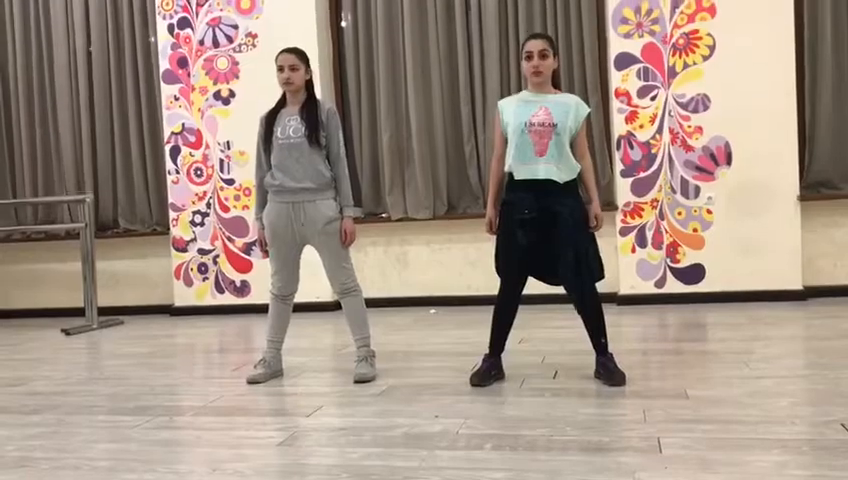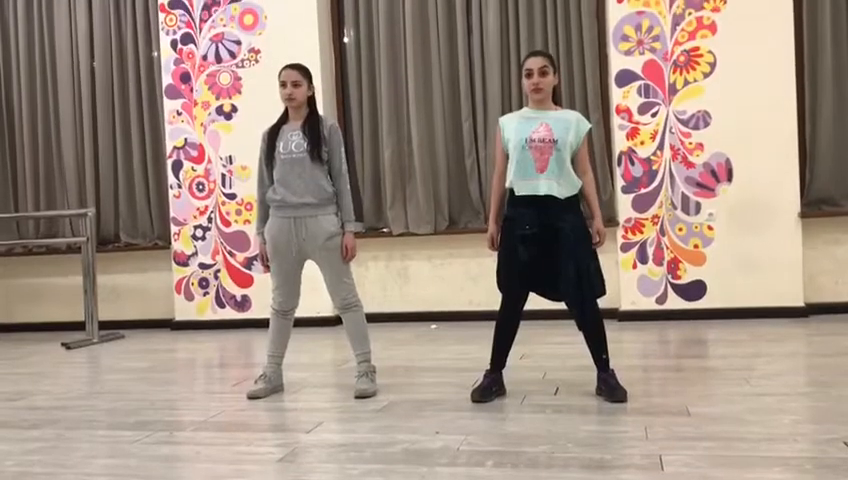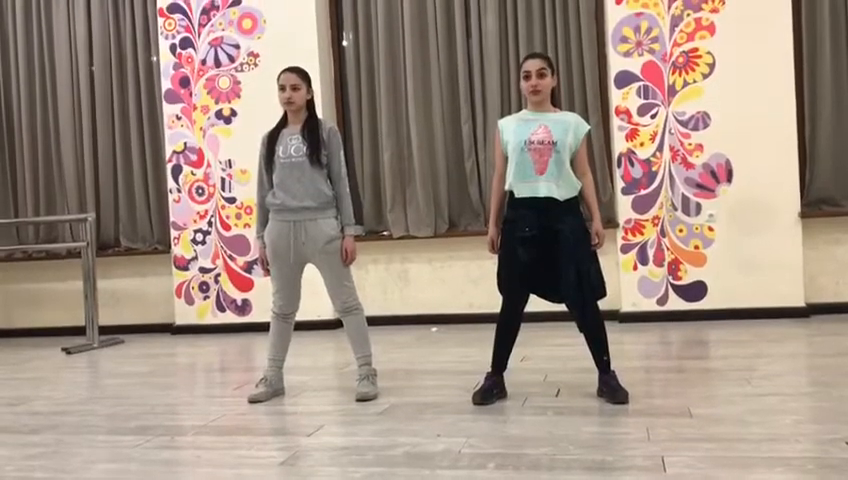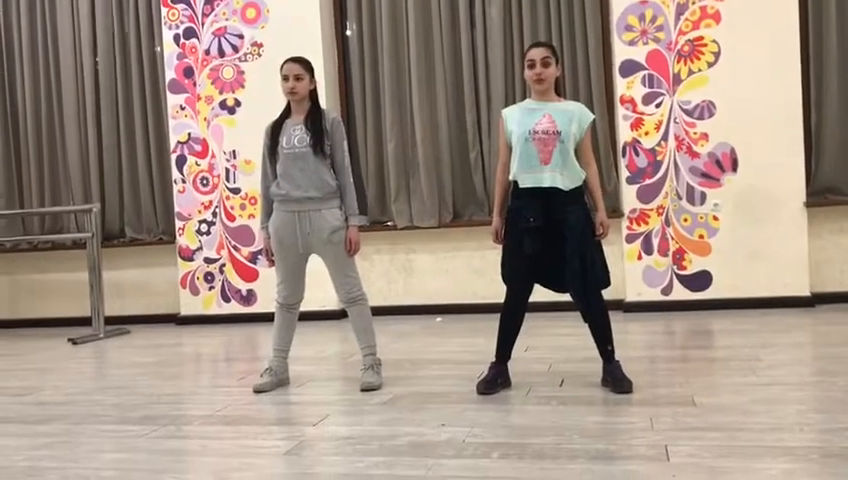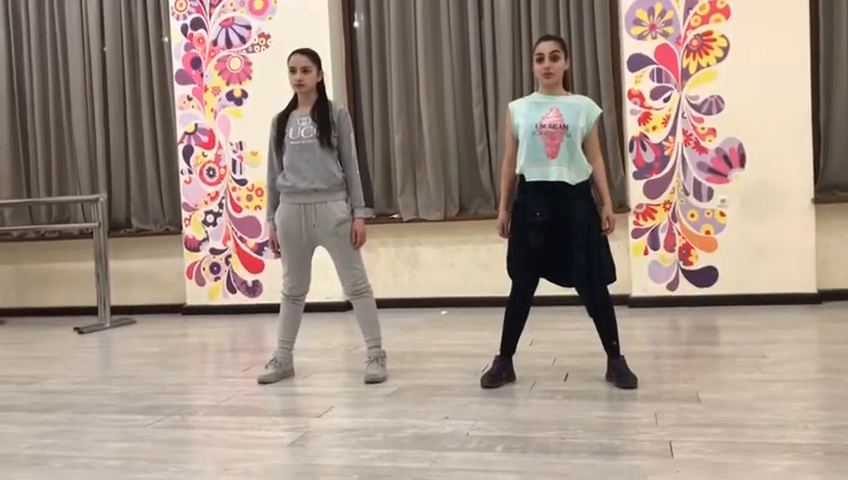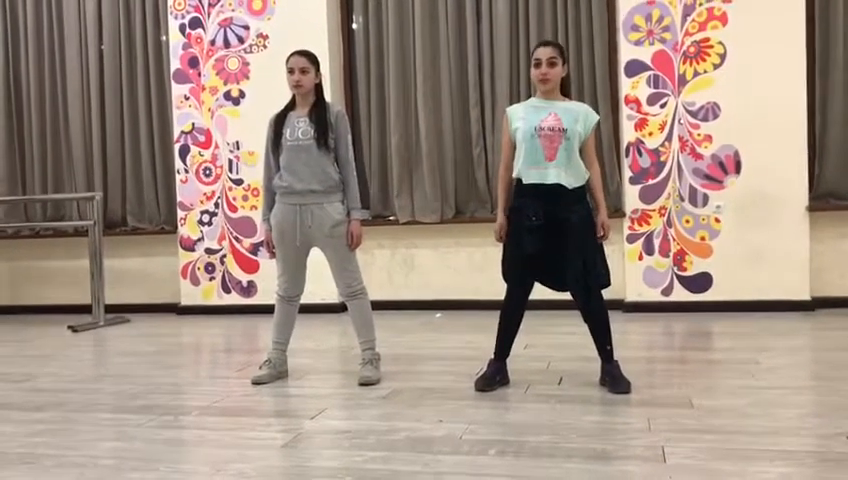
dt=0.5s
person 1, frame 1
left shoulder: (572, 105)
right shoulder: (507, 107)
left elbow: (583, 157)
right elbow: (498, 160)
left wrist: (594, 201)
right wrist: (492, 205)
left hip: (563, 197)
right hip: (520, 198)
left knee: (582, 282)
right knee: (511, 283)
left ankle: (603, 358)
right ankle: (493, 359)
person 1, frame 2
left shoulder: (573, 121)
right shoulder: (508, 124)
left elbow: (585, 173)
right elbow: (500, 176)
left wrist: (597, 217)
right wrist: (493, 221)
left hip: (565, 213)
right hip: (522, 214)
left knee: (583, 298)
right knee: (512, 299)
left ankle: (605, 374)
right ankle: (494, 375)
person 1, frame 3
left shoulder: (572, 123)
right shoulder: (507, 126)
left elbow: (584, 175)
right elbow: (499, 178)
left wrist: (596, 219)
right wrist: (493, 223)
left hip: (564, 214)
right hip: (522, 216)
left knee: (583, 300)
right knee: (512, 301)
left ankle: (606, 376)
right ankle: (495, 378)
person 1, frame 4
left shoulder: (576, 113)
right shoulder: (510, 116)
left elbow: (588, 165)
right elbow: (504, 168)
left wrist: (600, 209)
right wrist: (497, 214)
left hip: (569, 204)
right hip: (526, 206)
left knee: (588, 289)
right knee: (517, 291)
left ankle: (610, 365)
right ankle: (499, 367)
person 1, frame 5
left shoulder: (584, 107)
right shoulder: (518, 109)
left elbow: (595, 159)
right elbow: (510, 162)
left wrist: (606, 204)
right wrist: (504, 207)
left hip: (575, 199)
right hip: (532, 200)
left knee: (593, 284)
right knee: (522, 285)
left ankle: (615, 360)
right ankle: (504, 361)
person 1, frame 6
left shoulder: (582, 113)
right shoulder: (515, 114)
left elbow: (591, 165)
right elbow: (506, 167)
left wrist: (602, 210)
right wrist: (501, 212)
left hip: (571, 203)
right hip: (528, 203)
left knee: (588, 289)
right knee: (517, 288)
left ankle: (609, 366)
right ankle: (498, 364)
person 2, frame 1
left shoulder: (324, 113)
right shoulder: (269, 120)
left elbow: (339, 164)
right elbow: (262, 172)
left wrist: (348, 212)
right wrist: (259, 219)
left hip: (320, 207)
right hip: (280, 210)
left knee: (345, 283)
right knee: (281, 289)
left ankle: (364, 354)
right ankle: (271, 357)
person 2, frame 2
left shoulder: (326, 129)
right shoulder: (271, 135)
left elbow: (341, 179)
right elbow: (264, 187)
left wrist: (349, 227)
right wrist: (261, 234)
left hip: (322, 221)
right hip: (282, 224)
left knee: (346, 298)
right knee: (282, 303)
left ankle: (365, 369)
right ankle: (272, 372)
person 2, frame 3
left shoulder: (326, 133)
right shoulder: (271, 139)
left elbow: (341, 183)
right elbow: (264, 190)
left wrist: (349, 230)
right wrist: (261, 237)
left hip: (321, 225)
right hip: (281, 228)
left knee: (346, 301)
right knee: (283, 307)
left ankle: (366, 372)
right ankle: (273, 376)
person 2, frame 4
left shoulder: (329, 122)
right shoulder: (274, 130)
left elbow: (345, 173)
right elbow: (267, 181)
left wrist: (353, 221)
right wrist: (265, 228)
left hip: (325, 215)
right hip: (285, 218)
left knee: (351, 291)
right knee: (287, 297)
left ankle: (371, 362)
right ankle: (278, 366)
person 2, frame 5
left shoulder: (336, 114)
right shoulder: (281, 121)
left elbow: (351, 165)
right elbow: (274, 173)
left wrist: (359, 212)
right wrist: (271, 220)
left hip: (331, 207)
right hip: (292, 211)
left knee: (356, 284)
right knee: (293, 288)
left ankle: (375, 355)
right ankle: (283, 358)
person 2, frame 6
left shoulder: (334, 116)
right shoulder: (278, 122)
left elbow: (349, 166)
right elbow: (270, 174)
left wrist: (356, 214)
right wrist: (267, 221)
left hip: (328, 209)
right hip: (287, 212)
left knee: (351, 285)
right knee: (287, 289)
left ankle: (369, 357)
right ankle: (277, 358)
